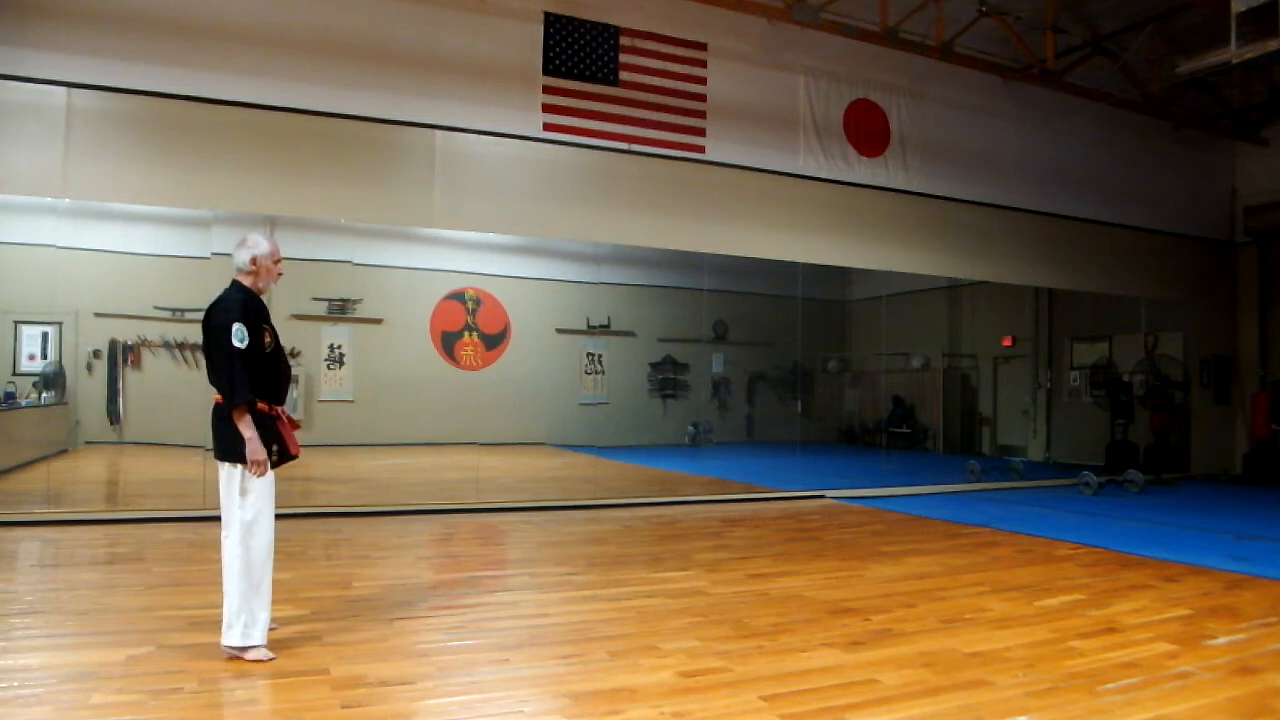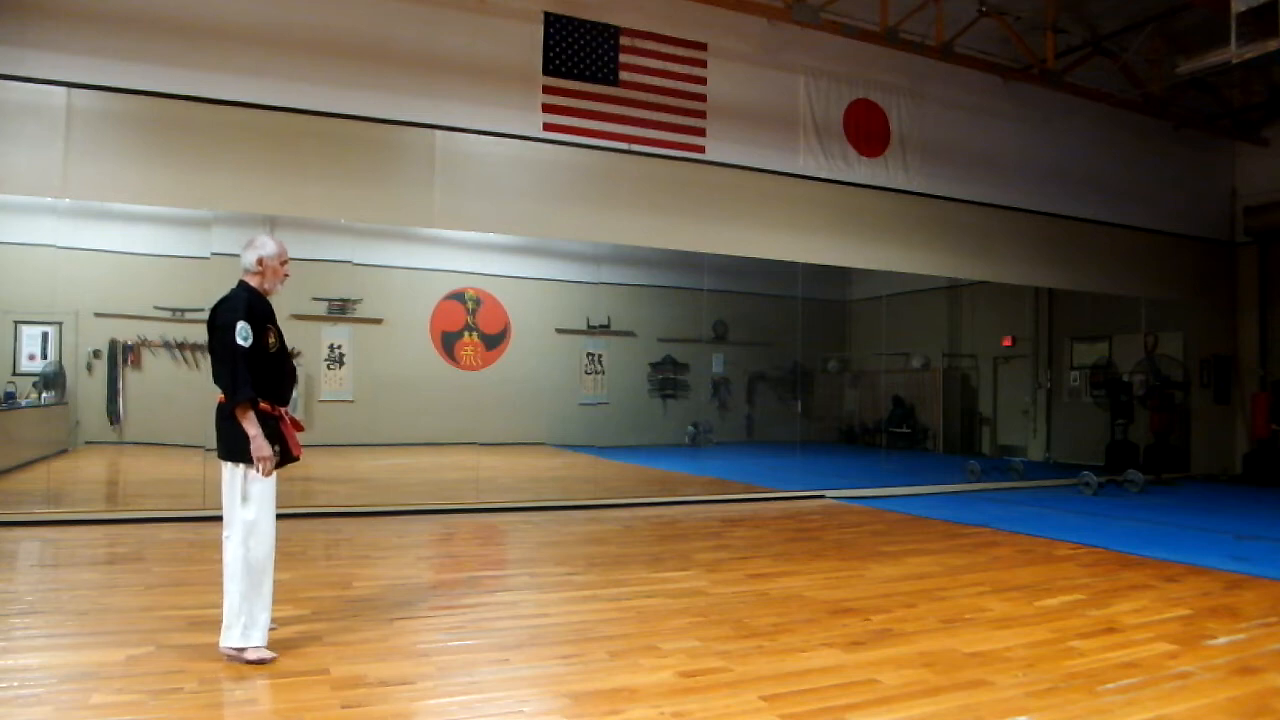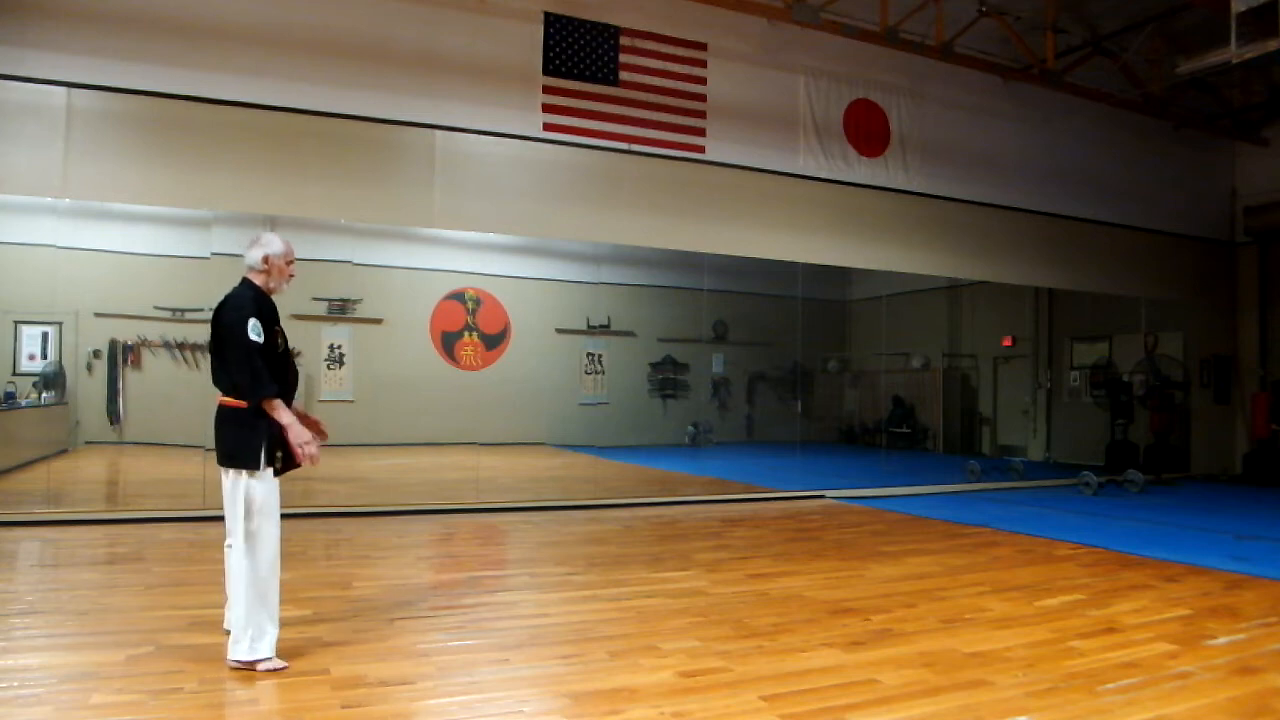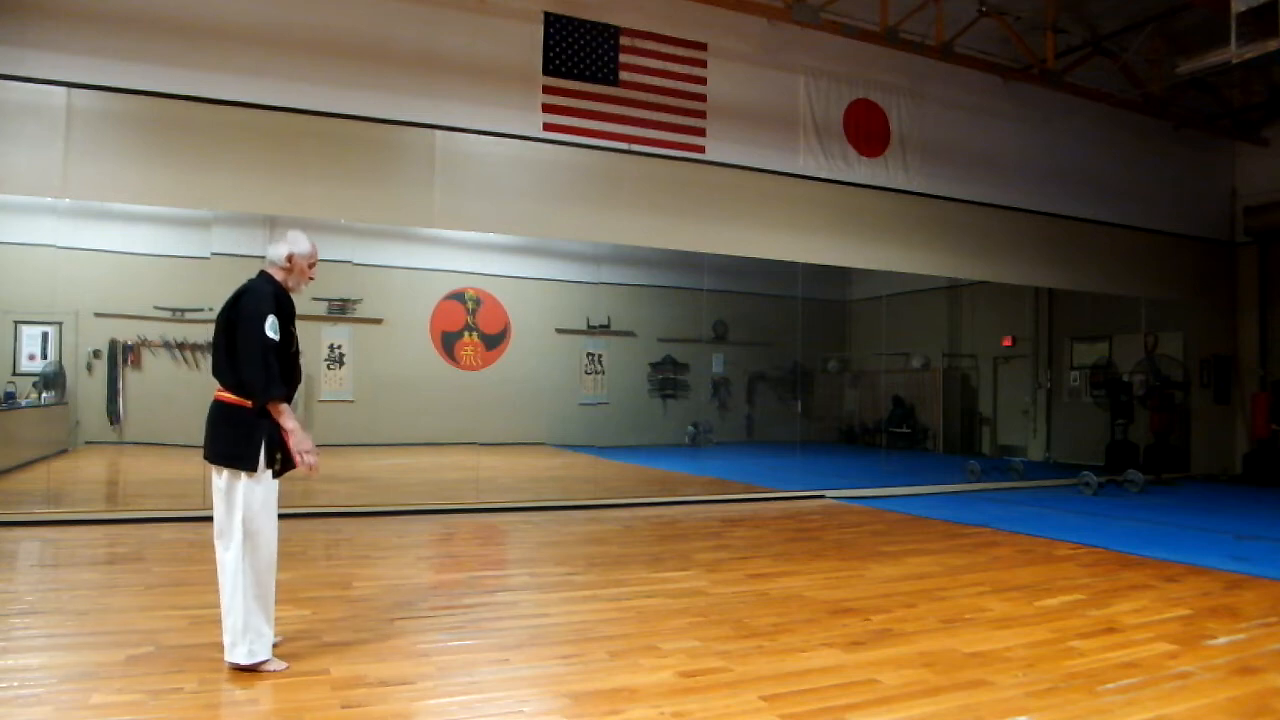
dt=0.3s
person 1, frame 1
left shoulder: (249, 305)
right shoulder: (232, 308)
right elbow: (232, 382)
left wrist: (272, 419)
right wrist: (252, 438)
left hip: (255, 425)
right hip: (244, 430)
left knee: (249, 526)
right knee: (250, 528)
left ankle: (246, 618)
right ankle: (241, 634)
person 1, frame 2
left shoulder: (256, 306)
right shoulder: (237, 307)
right elbow: (235, 381)
left wrist: (276, 420)
right wrist: (256, 436)
left hip: (259, 426)
right hip: (248, 431)
left knee: (249, 526)
right knee: (251, 528)
left ankle: (245, 619)
right ankle: (240, 634)
person 1, frame 3
left shoulder: (253, 304)
right shoulder: (244, 305)
right elbow: (252, 377)
left wrist: (293, 414)
right wrist: (291, 424)
left hip: (249, 428)
right hip: (250, 431)
left knee: (247, 532)
right knee: (256, 535)
left ankle: (241, 618)
right ankle: (250, 646)
person 1, frame 4
left shoulder: (263, 297)
right shoulder: (264, 299)
right elbow: (261, 374)
left wrist: (283, 423)
right wrist: (293, 429)
left hip: (240, 426)
right hip: (246, 430)
left knee: (240, 534)
right knee: (252, 537)
left ankle: (249, 632)
right ankle: (247, 649)
